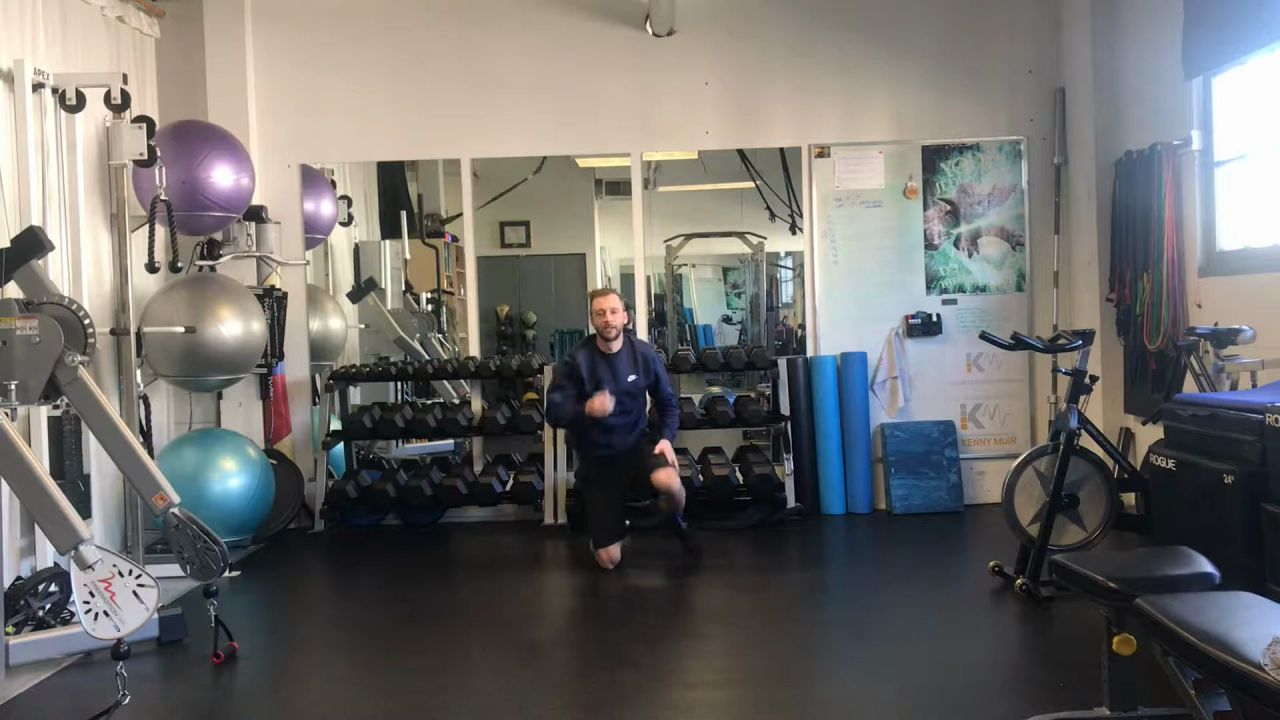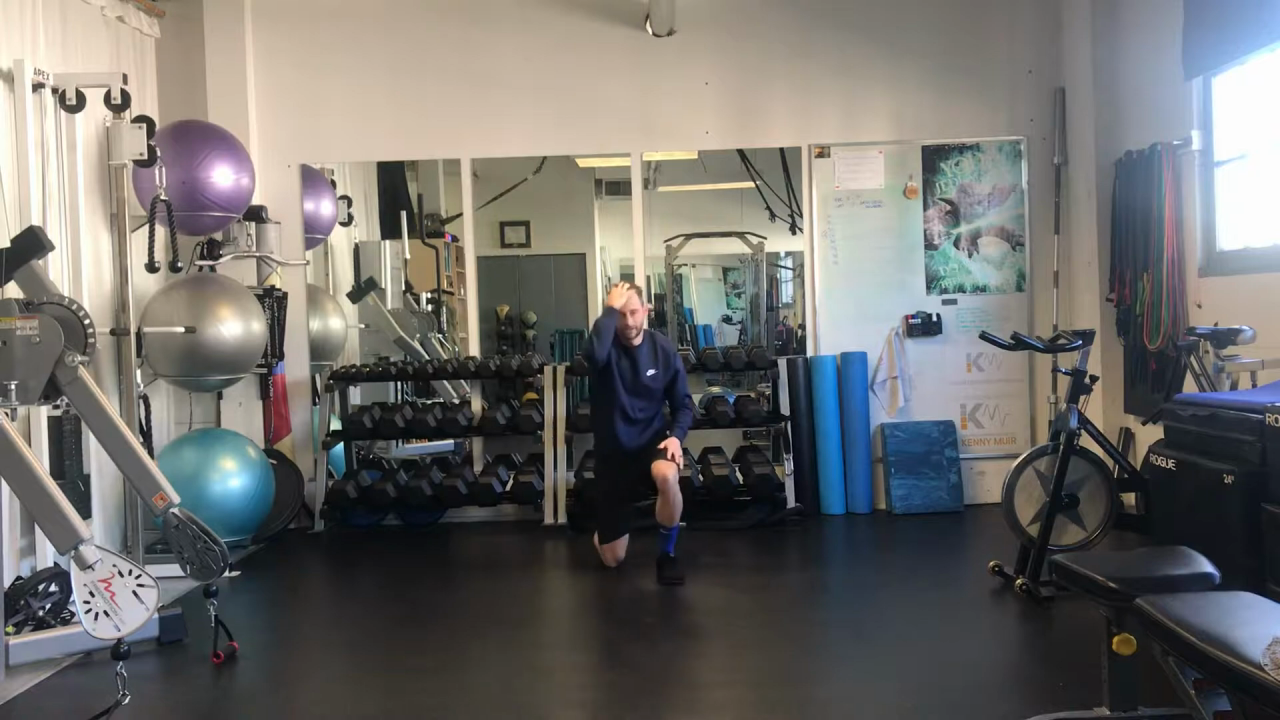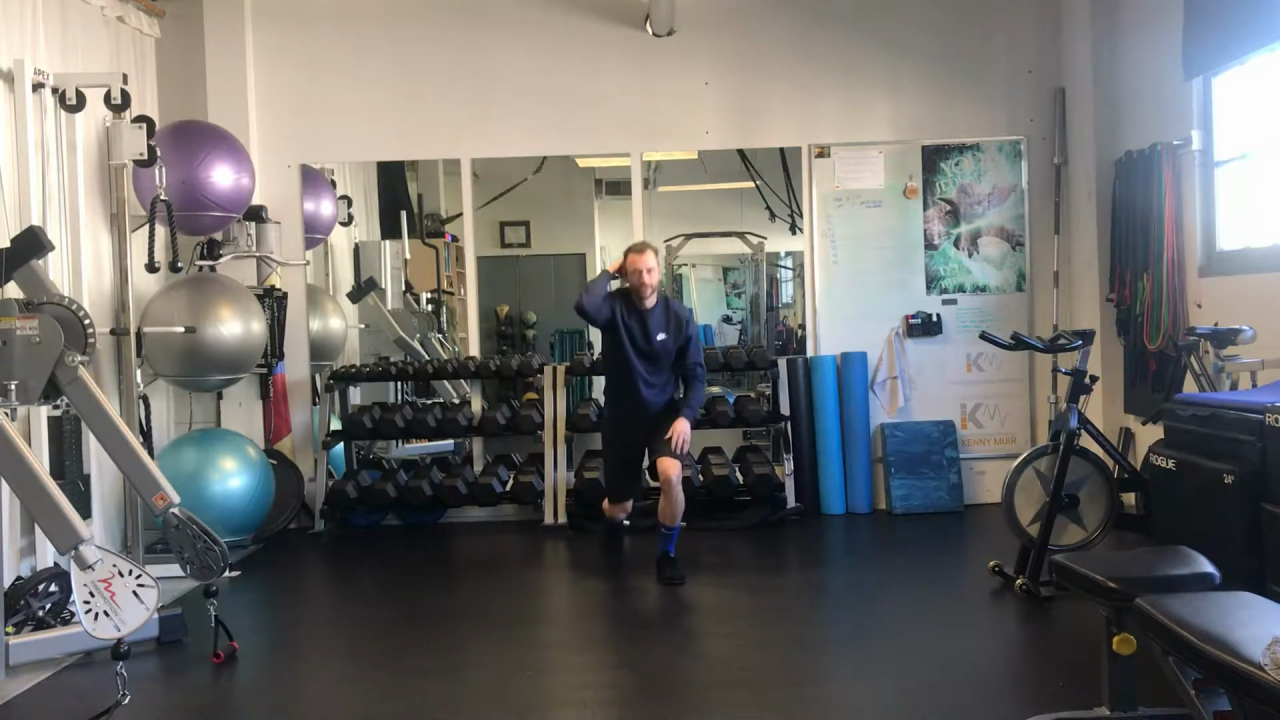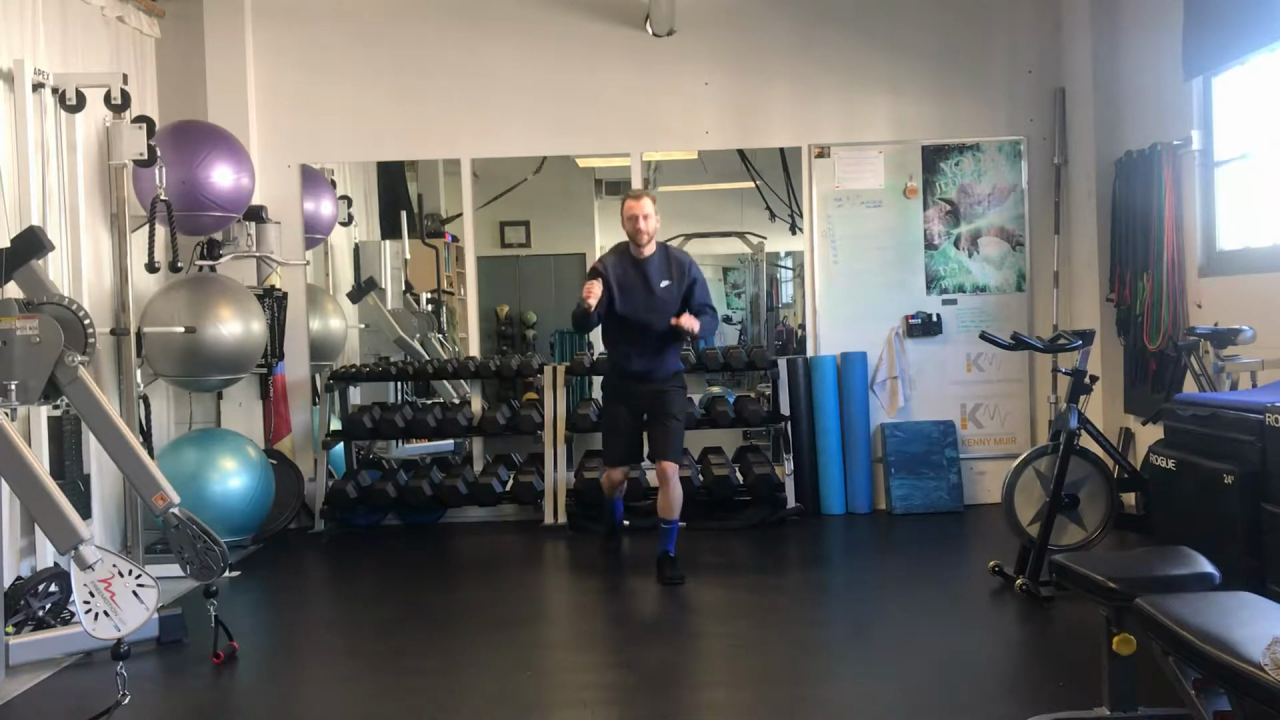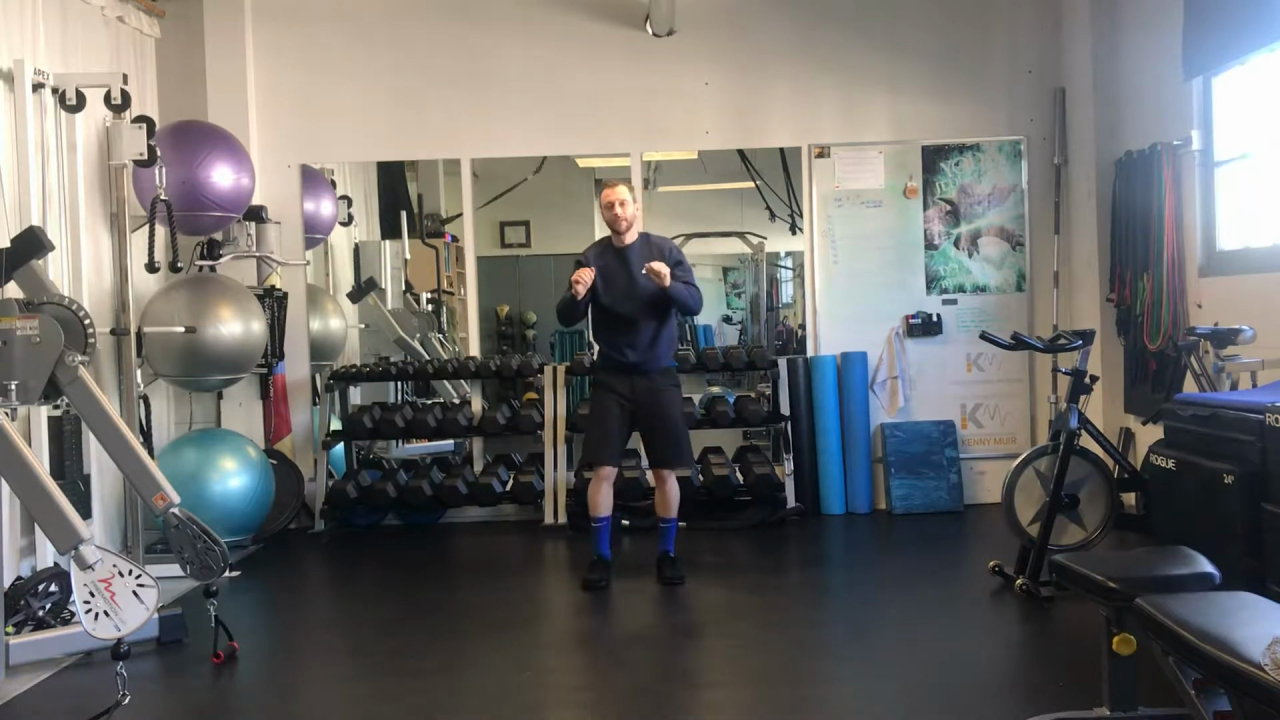
dt=0.3s
person 1, frame 1
left shoulder: (644, 354)
right shoulder: (576, 361)
left elbow: (667, 403)
right elbow: (555, 413)
left wrist: (666, 438)
right wrist: (586, 409)
left hip: (637, 446)
right hip: (598, 459)
left knee: (669, 482)
right knee: (608, 560)
left ankle: (677, 521)
right ankle: (604, 530)
person 1, frame 2
left shoulder: (664, 350)
right shoulder: (605, 346)
left elbow: (682, 403)
right elbow: (593, 354)
left wrist: (675, 435)
right wrist: (611, 308)
left hip: (652, 438)
right hip: (613, 450)
left knee: (666, 476)
right knee: (612, 557)
left ankle: (667, 555)
right ankle: (605, 536)
person 1, frame 3
left shoulder: (678, 315)
right shoulder: (613, 306)
left elbow: (695, 374)
right elbow: (585, 306)
left wrist: (685, 416)
right wrist: (608, 274)
left hip: (663, 413)
right hip: (621, 416)
left knee: (670, 476)
right knee: (619, 509)
left ankle: (667, 555)
right ankle: (612, 513)
person 1, frame 4
left shoulder: (681, 263)
right shoulder: (608, 266)
left elbow: (711, 318)
right elbow: (582, 327)
left wrist: (697, 323)
right wrist: (587, 307)
left hip: (666, 381)
right hip: (621, 383)
left knee: (668, 470)
right knee: (615, 472)
left ankle: (667, 554)
right ankle: (614, 521)
person 1, frame 5
left shoulder: (664, 250)
right shoulder: (592, 258)
left elbow: (694, 304)
right elbow: (567, 319)
left wrist: (668, 283)
right wrist: (575, 295)
left hip: (659, 376)
right hip: (611, 379)
left knee: (665, 472)
right knee: (603, 471)
left ankle: (666, 554)
right ankle: (601, 556)
